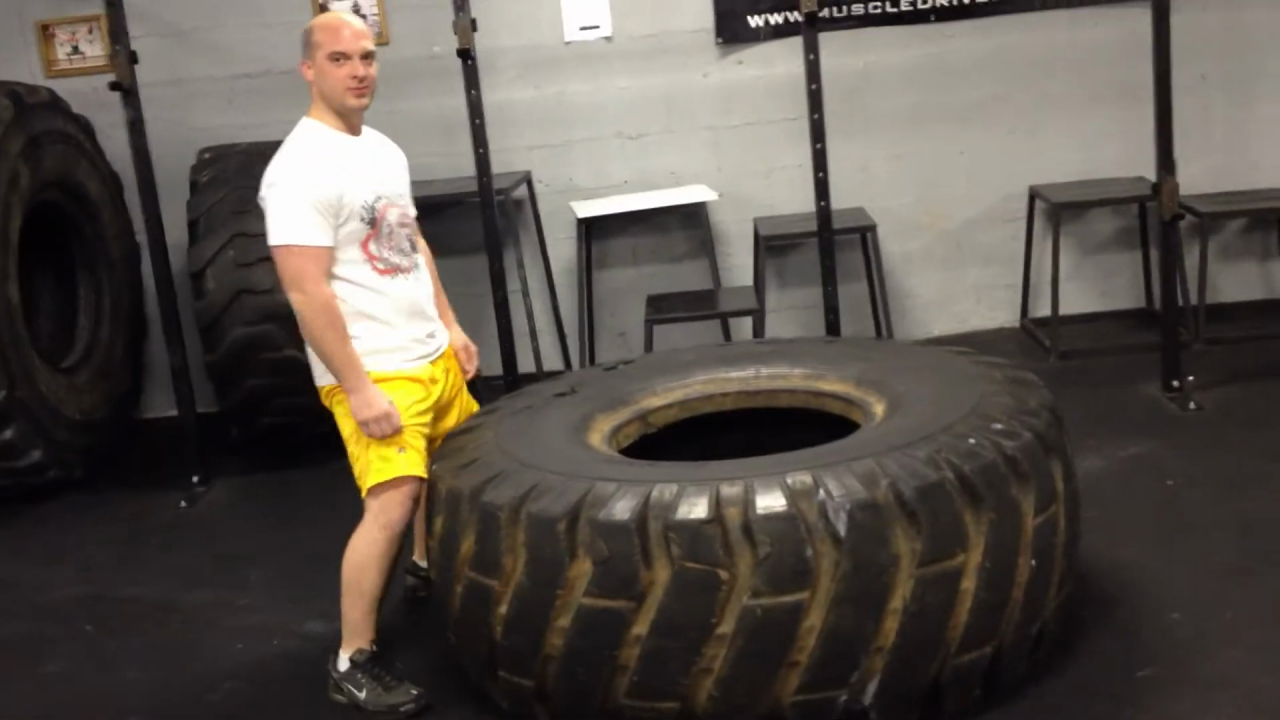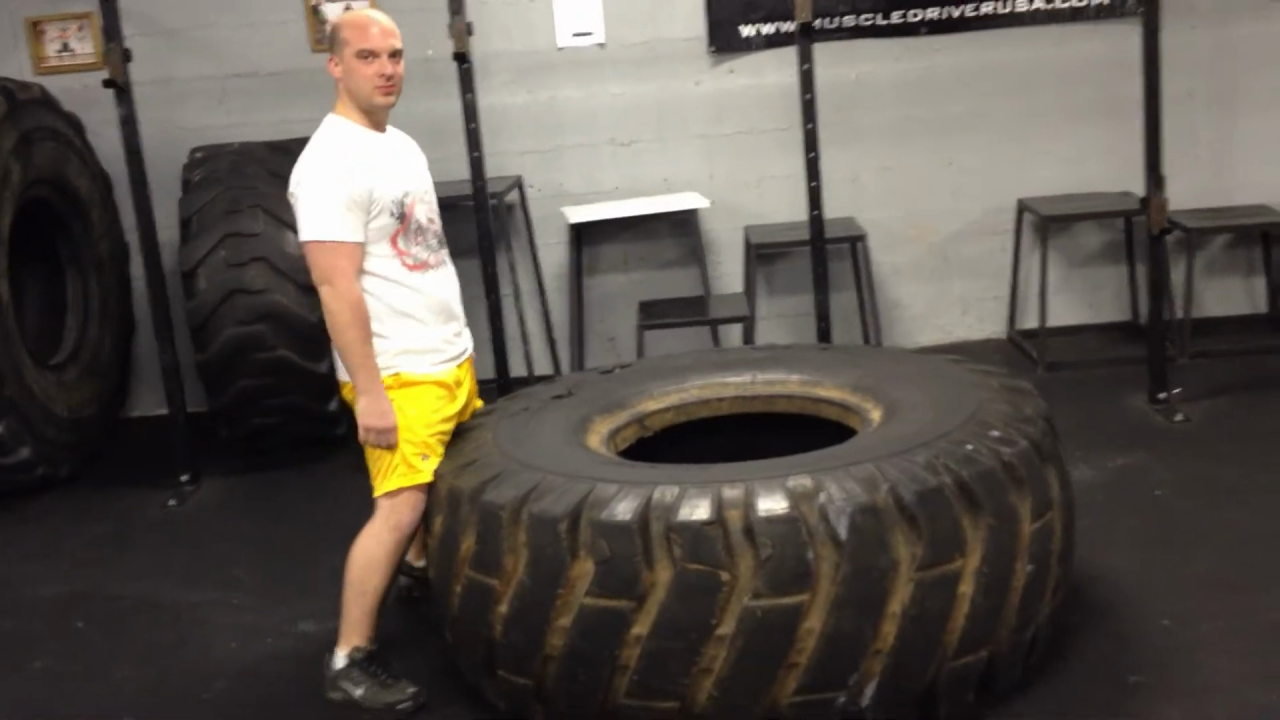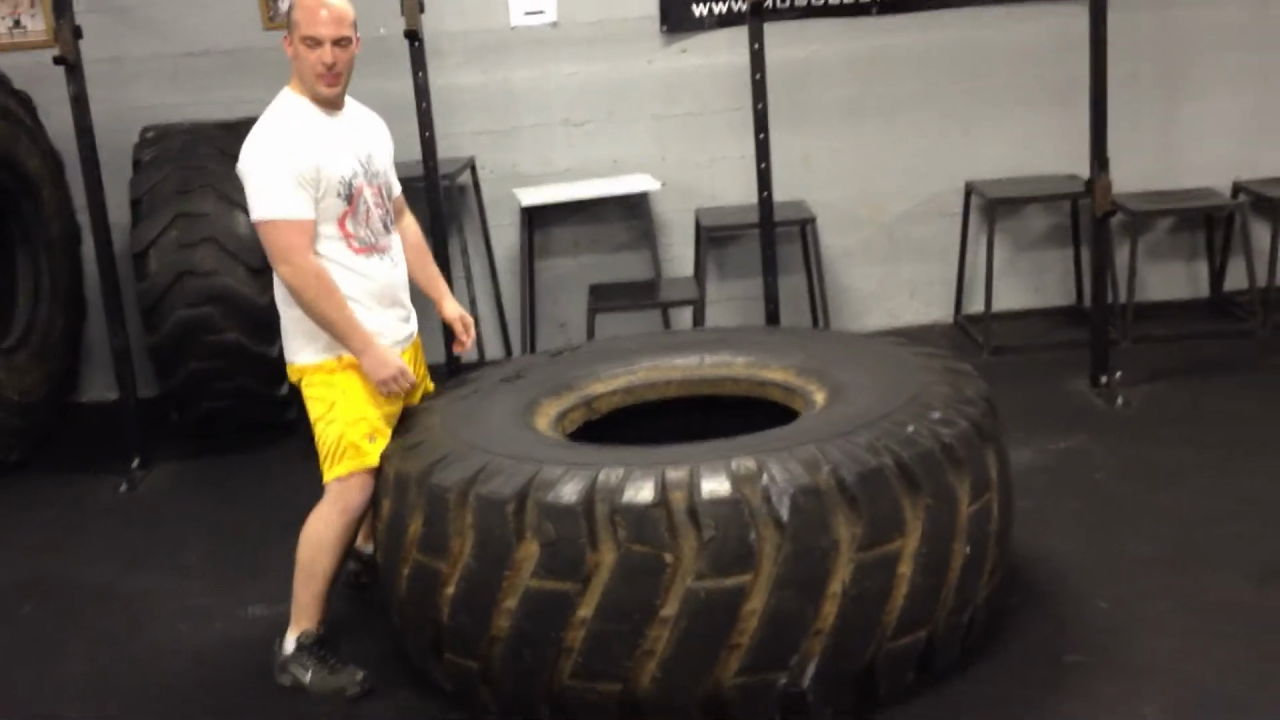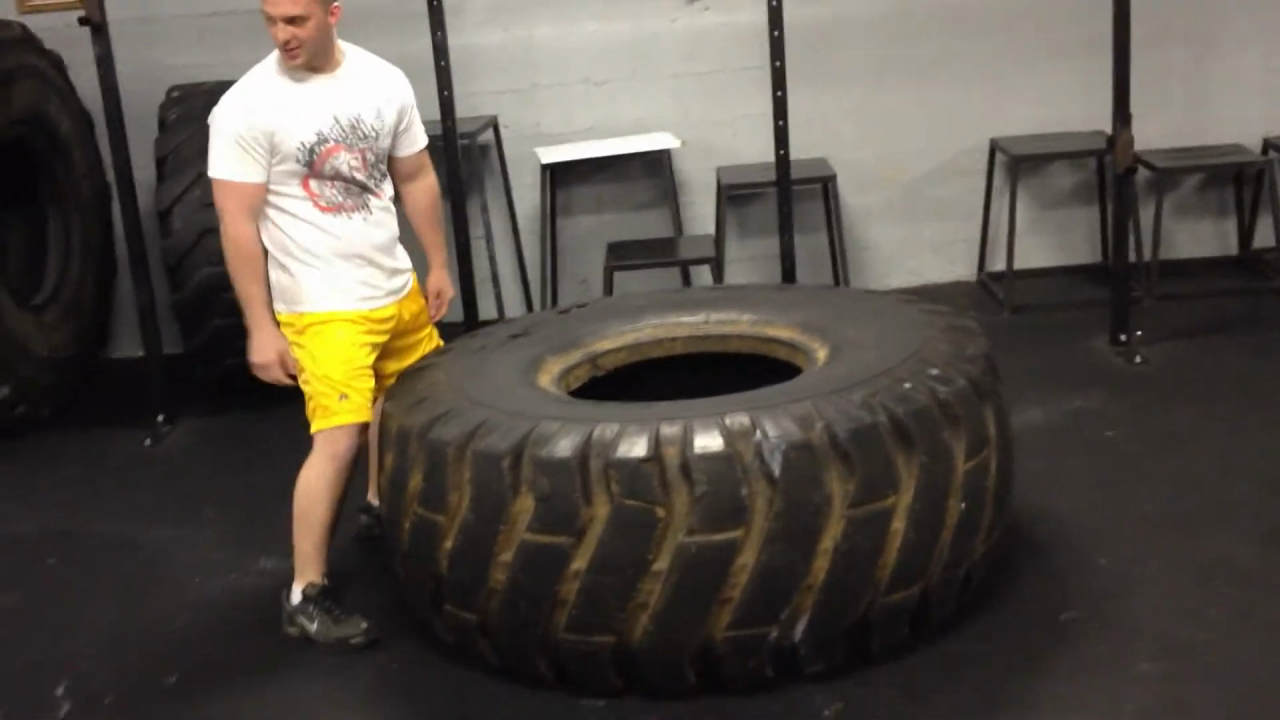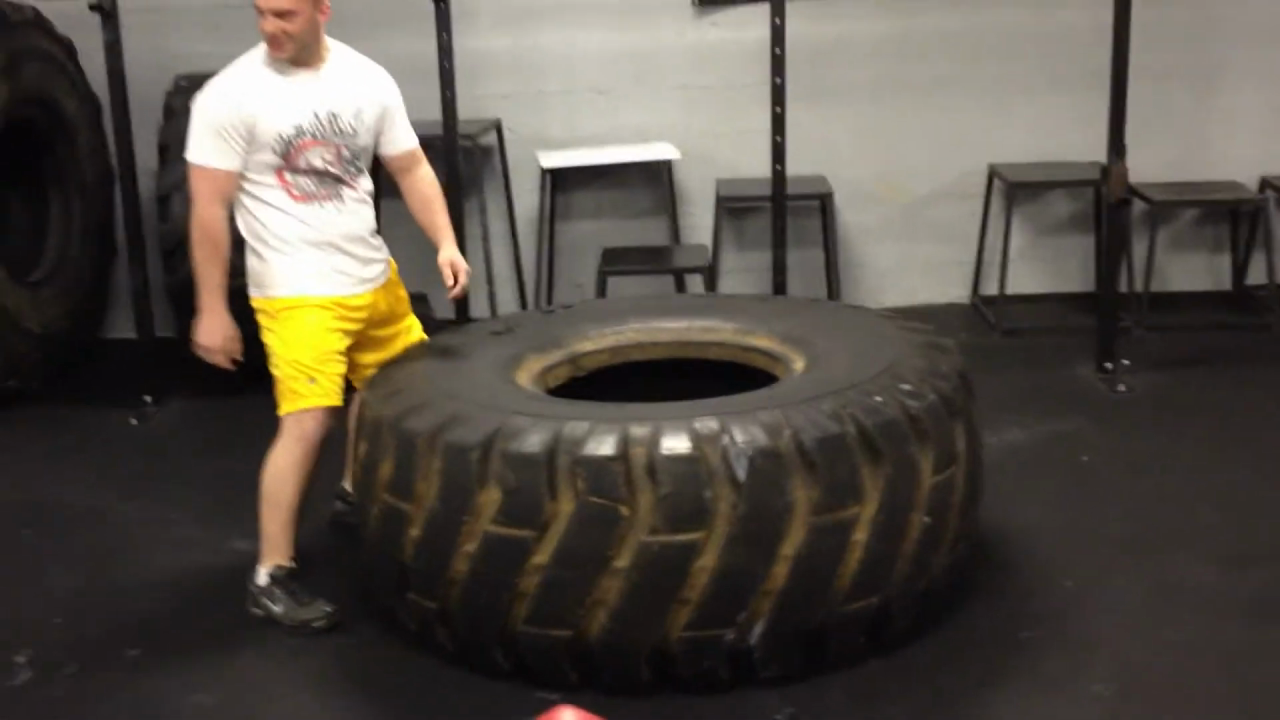
dt=0.4s
person 1, frame 1
left shoulder: (384, 149)
right shoulder: (302, 169)
right elbow: (308, 293)
left wrist: (451, 328)
right wrist: (358, 388)
left hip: (430, 353)
right hip: (374, 370)
right knee: (391, 505)
left ankle: (428, 566)
right ankle: (352, 663)
person 1, frame 2
left shoulder: (401, 146)
right shoulder: (331, 163)
right elbow: (338, 289)
left wrist: (457, 332)
right wrist: (372, 391)
left hip: (445, 355)
right hip: (396, 370)
right knee: (402, 507)
left ankle: (418, 567)
right ankle: (348, 661)
person 1, frame 3
left shoulder: (366, 124)
right shoulder: (278, 142)
right elbow: (295, 264)
left wrist: (444, 298)
right wrist: (364, 350)
left hip: (400, 334)
right hip: (339, 352)
right knee: (350, 488)
left ankle: (370, 551)
right ankle: (299, 645)
person 1, frame 4
left shoulder: (384, 80)
right shoulder: (247, 106)
left elbow: (416, 178)
right elbow: (237, 225)
left wrist: (439, 266)
right wrist: (260, 327)
left hip: (397, 285)
right hip: (324, 305)
right knee: (337, 441)
left ankle: (382, 504)
right ankle: (304, 596)
person 1, frame 5
left shoulder: (368, 78)
right shoulder: (230, 95)
left elbow: (412, 170)
right elbow: (209, 209)
left wrist: (446, 245)
right wrist: (213, 309)
left hip: (373, 274)
right hip: (297, 292)
right knee: (306, 425)
left ankle: (358, 492)
right ankle: (271, 578)
